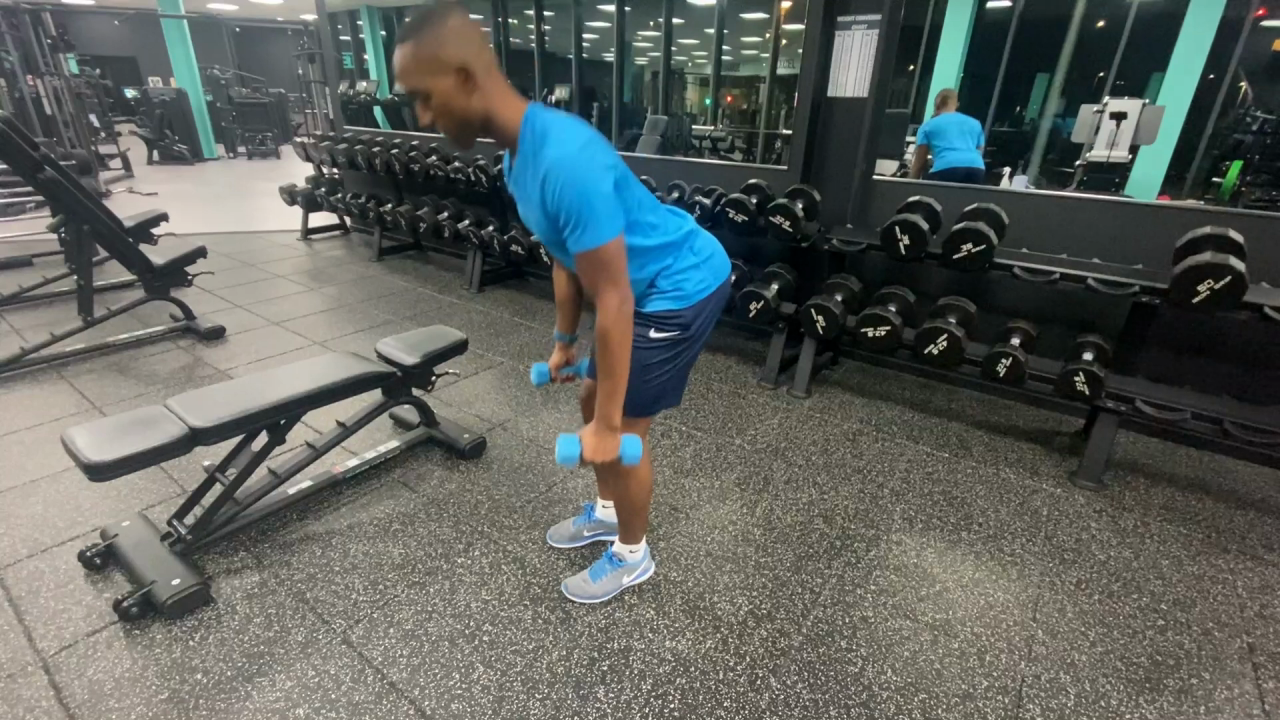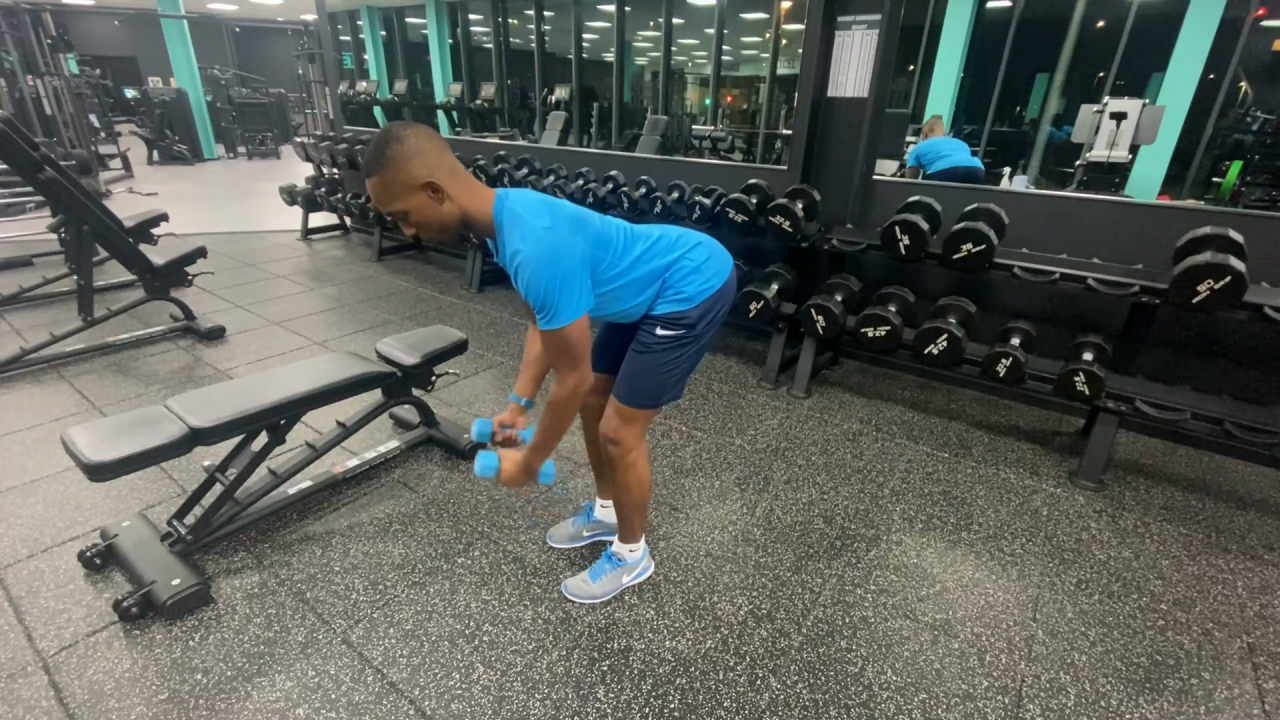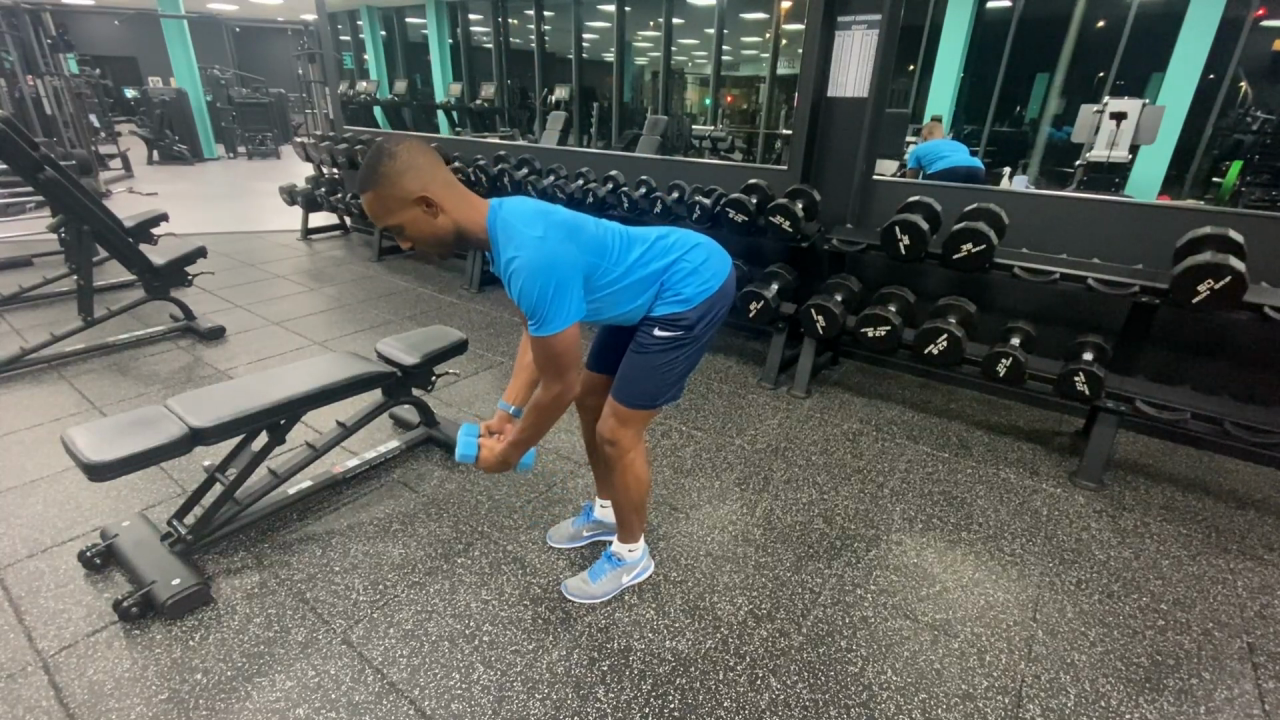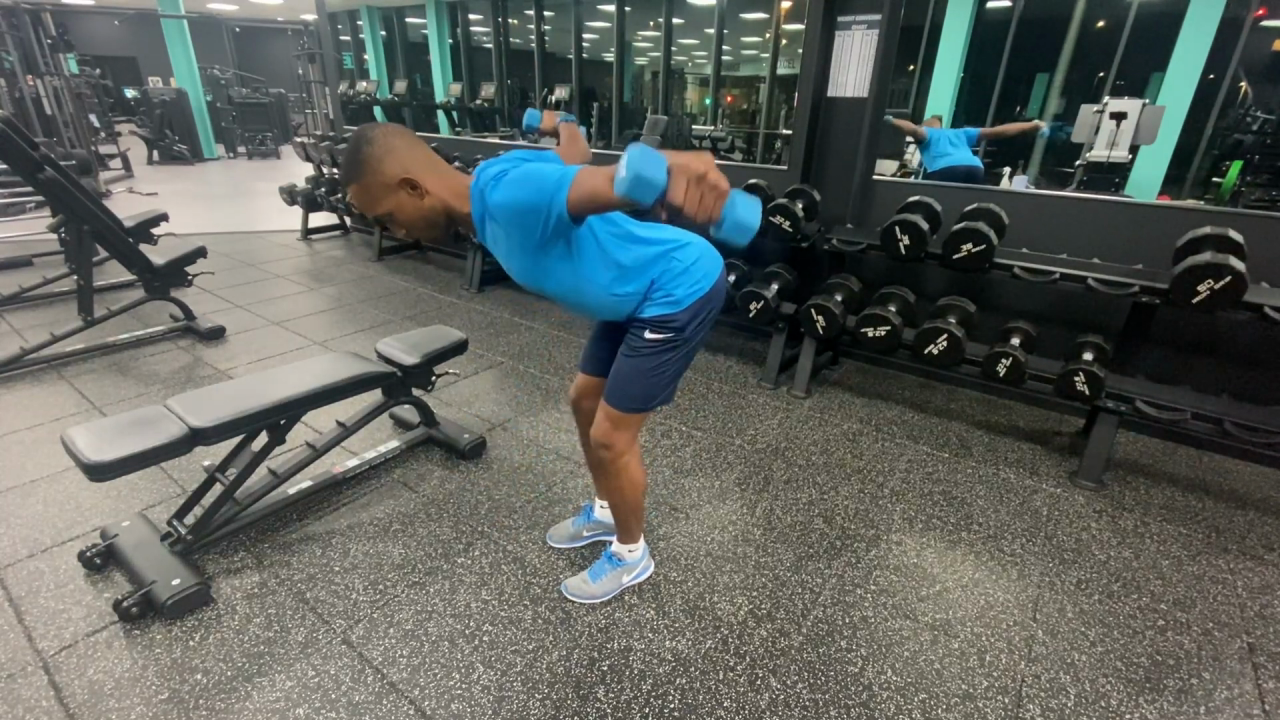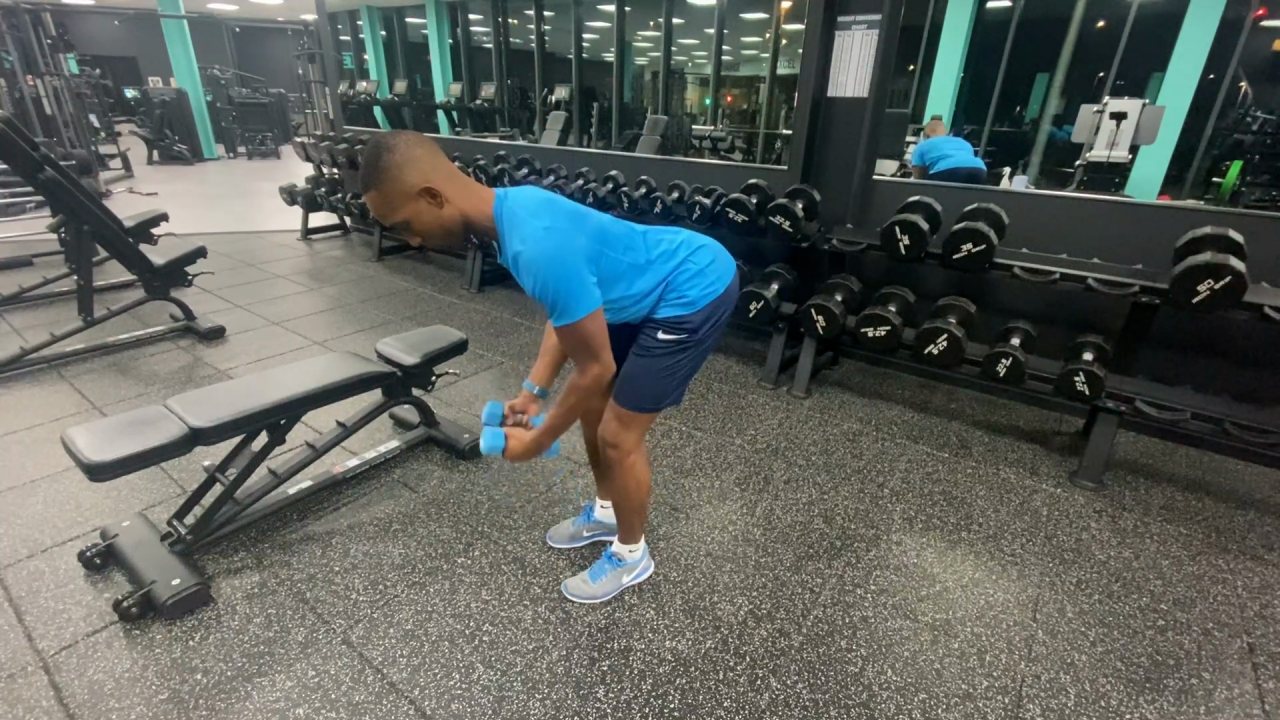
dt=1s
person 1, frame 1
left shoulder: (564, 162)
right shoulder: (523, 150)
left elbow: (613, 302)
right elbow: (568, 258)
left wrist: (607, 426)
right wrist: (563, 341)
left hip: (683, 288)
right hip: (650, 285)
left knee: (623, 432)
right knee: (592, 399)
left ankle: (632, 555)
right ankle: (607, 512)
person 1, frame 2
left shoulder: (537, 246)
right shoulder: (507, 214)
left elbow: (573, 378)
right elbow: (545, 325)
left wrist: (529, 462)
right wrist: (518, 404)
left hip: (692, 288)
right hip: (651, 285)
left knee: (619, 430)
right knee: (594, 401)
left ankle: (631, 554)
right ankle: (605, 511)
person 1, frame 3
left shoulder: (532, 254)
right shoulder: (504, 220)
left elbow: (559, 385)
right elbow: (539, 328)
left wrist: (508, 454)
right wrist: (508, 411)
left hip: (692, 288)
right hip: (652, 285)
left knee: (617, 430)
right knee: (591, 399)
left ankle: (631, 554)
right ankle: (605, 512)
person 1, frame 4
left shoulder: (508, 192)
right shoulder: (487, 195)
right elbow: (575, 154)
left wrist: (681, 177)
right wrist: (561, 125)
left hip: (681, 288)
right hip: (638, 289)
left knee: (610, 435)
right knee: (585, 400)
left ankle: (630, 553)
right ankle: (605, 512)
person 1, frame 5
left shoulder: (538, 245)
right shoulder: (512, 209)
left elbow: (595, 368)
right elbow: (567, 310)
left wrist: (536, 443)
right wrist: (533, 390)
left hip: (694, 291)
right hip: (655, 285)
left knee: (618, 434)
right knee: (592, 406)
left ankle: (631, 554)
right ankle: (605, 512)
